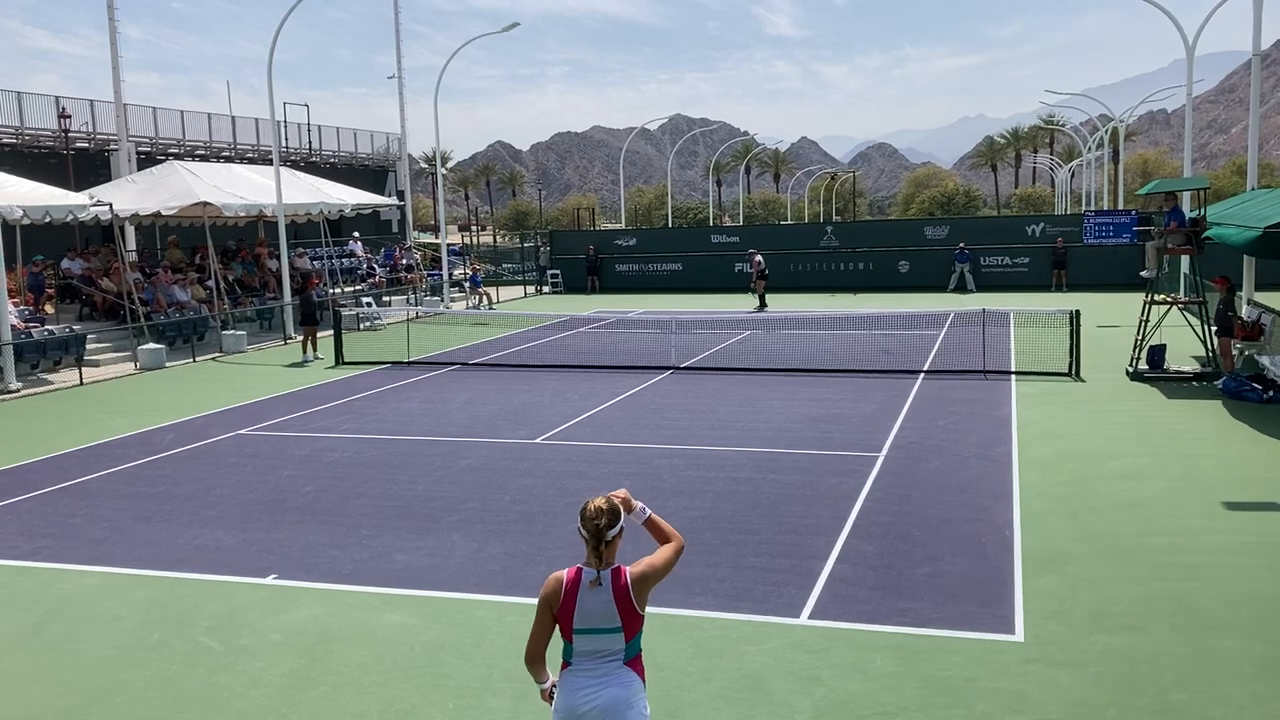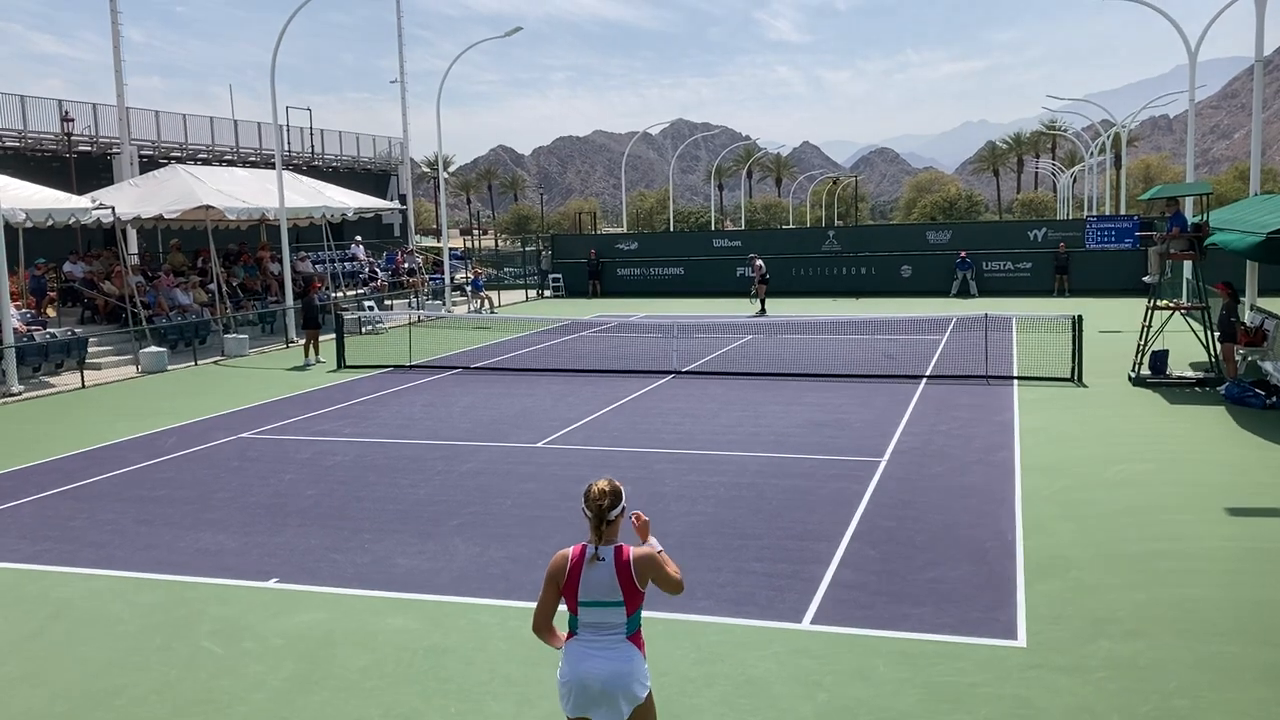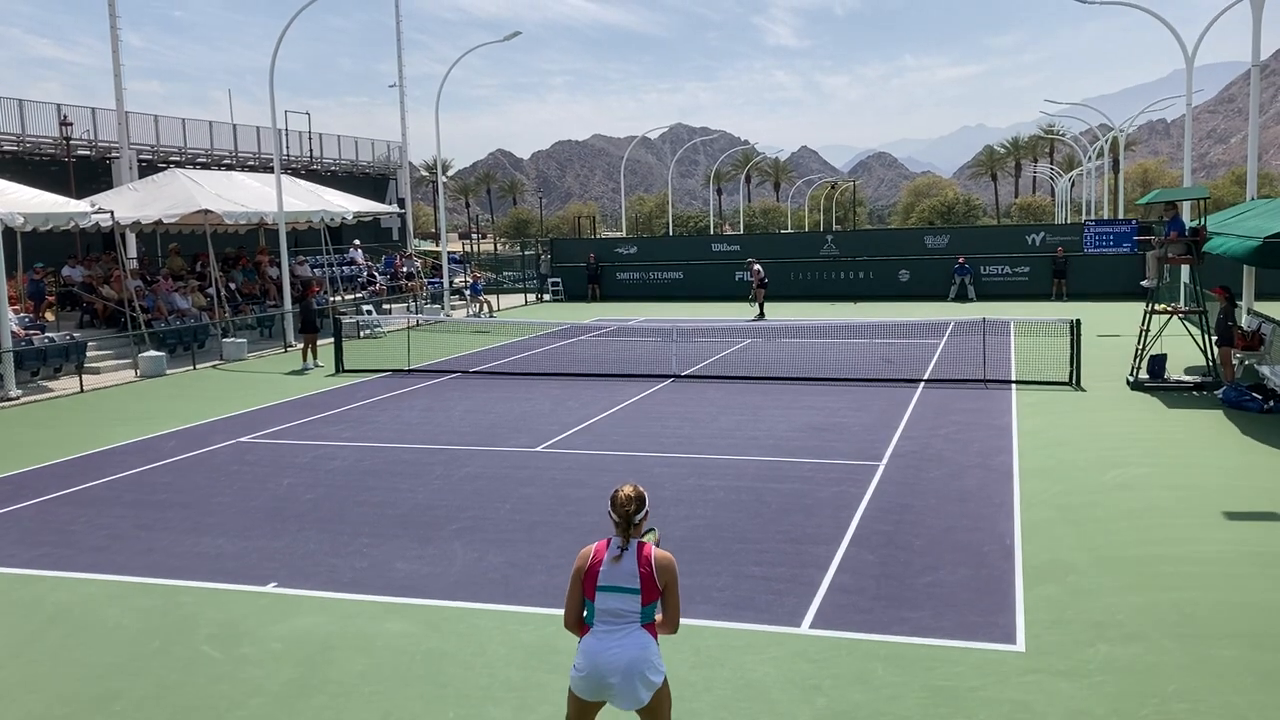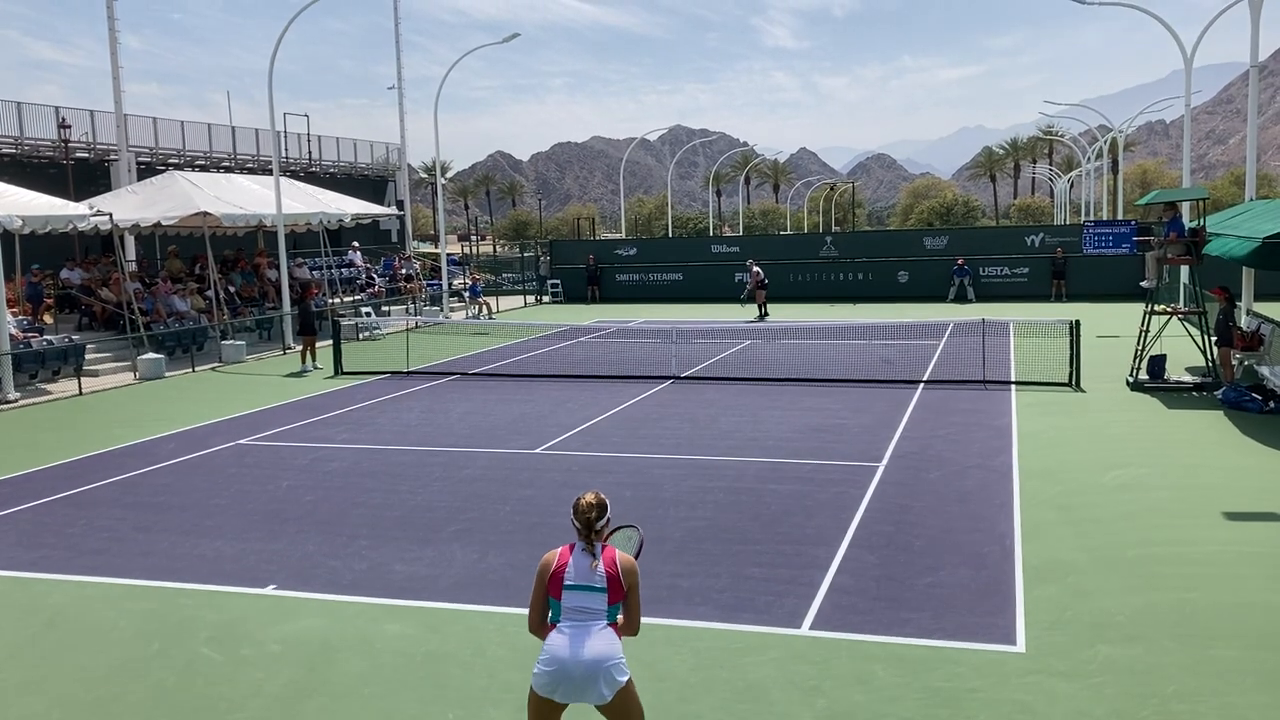
dt=0.4s
person 1, frame 1
left shoulder: (557, 585)
right shoulder: (637, 579)
left elbow: (533, 657)
right elbow: (676, 543)
left wrist: (545, 683)
right wrist: (636, 508)
person 1, frame 2
left shoulder: (563, 561)
right shoulder: (642, 559)
left elbow: (540, 626)
right elbow: (677, 585)
right wrist: (649, 540)
left hip: (577, 672)
right hip: (625, 675)
person 1, frame 3
left shoulder: (588, 555)
right shoulder: (662, 561)
left elbow: (571, 621)
right elbow: (671, 625)
left hip: (591, 662)
right hip: (640, 663)
person 1, frame 4
left shoulder: (551, 560)
right shoulder: (625, 563)
left elbow: (535, 625)
right elbow: (632, 628)
left hip: (555, 660)
right hip: (605, 661)
